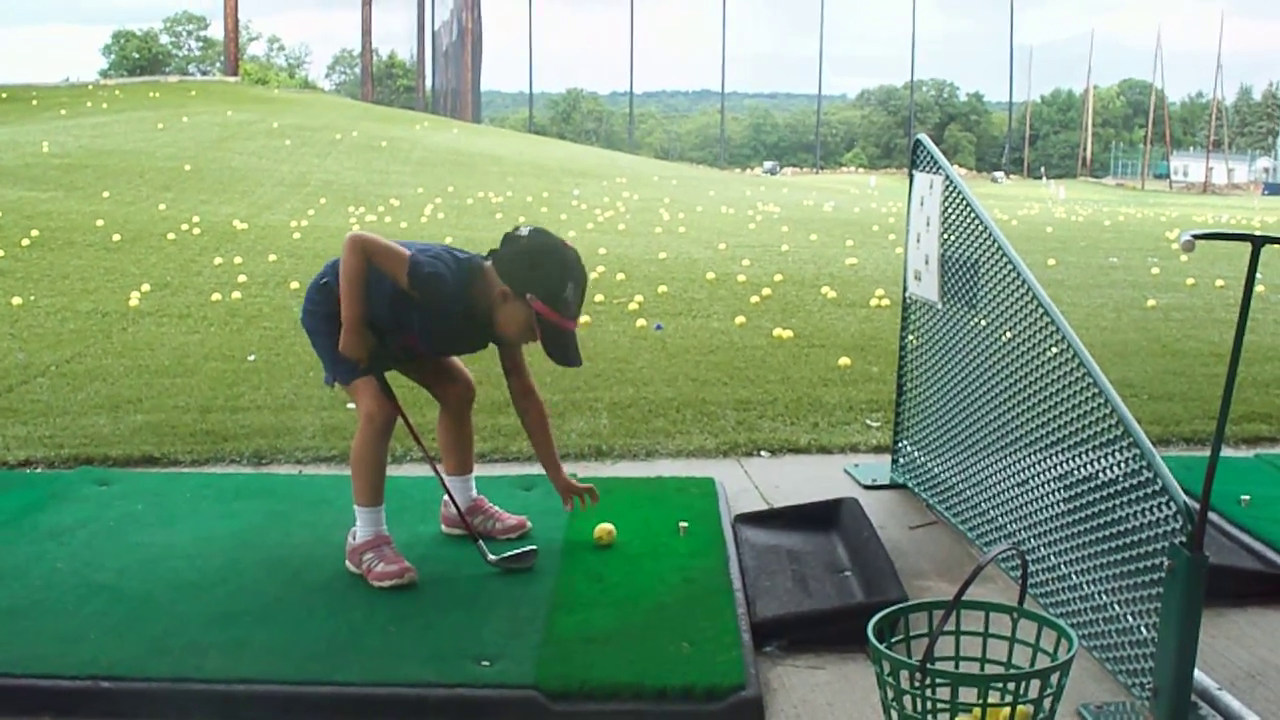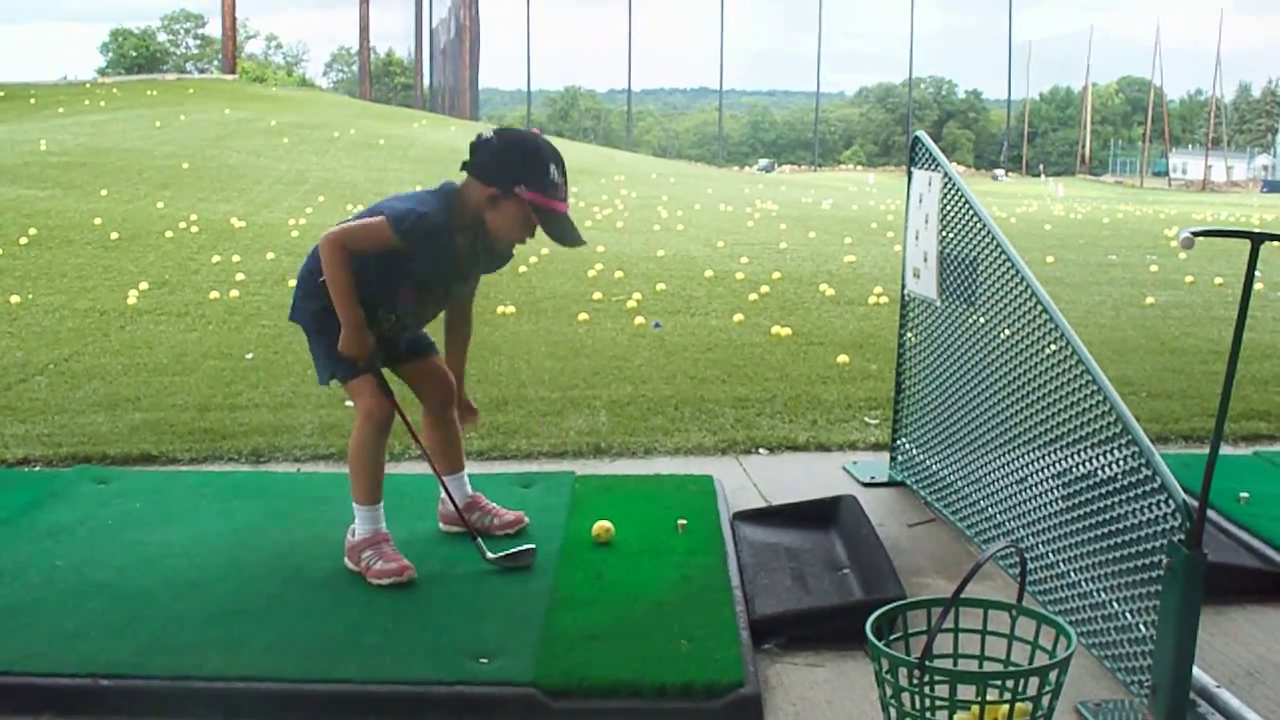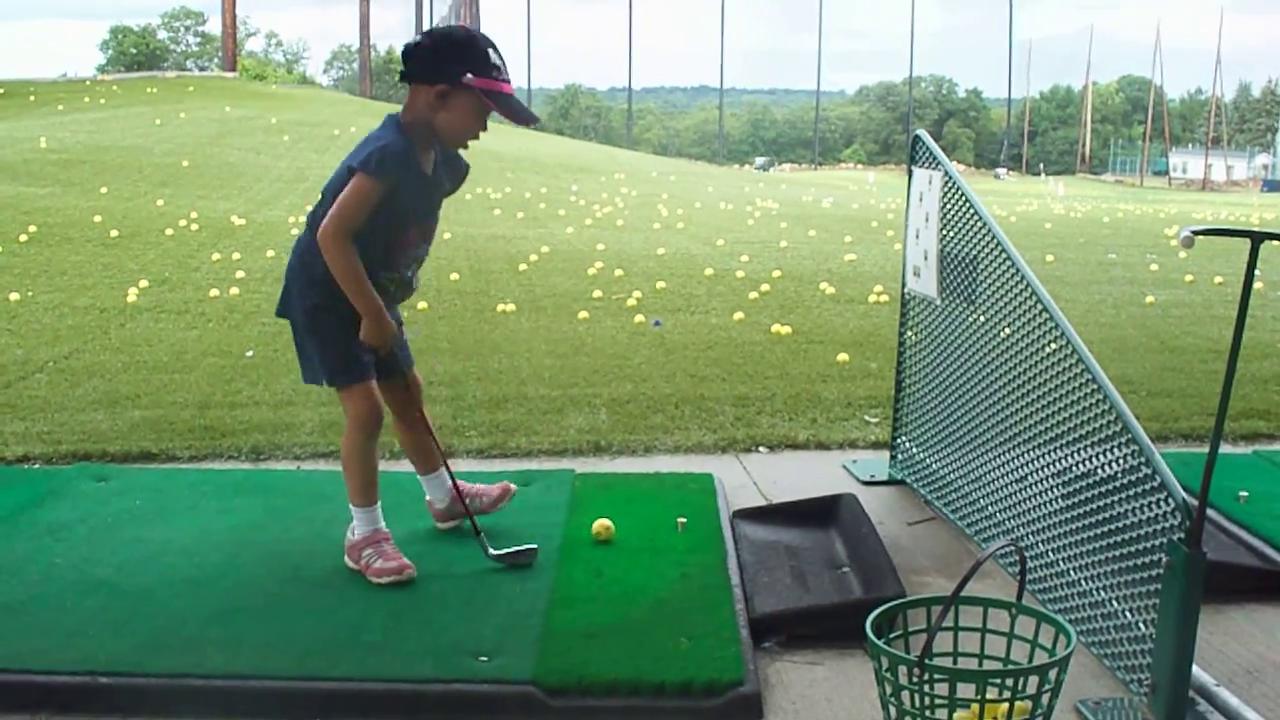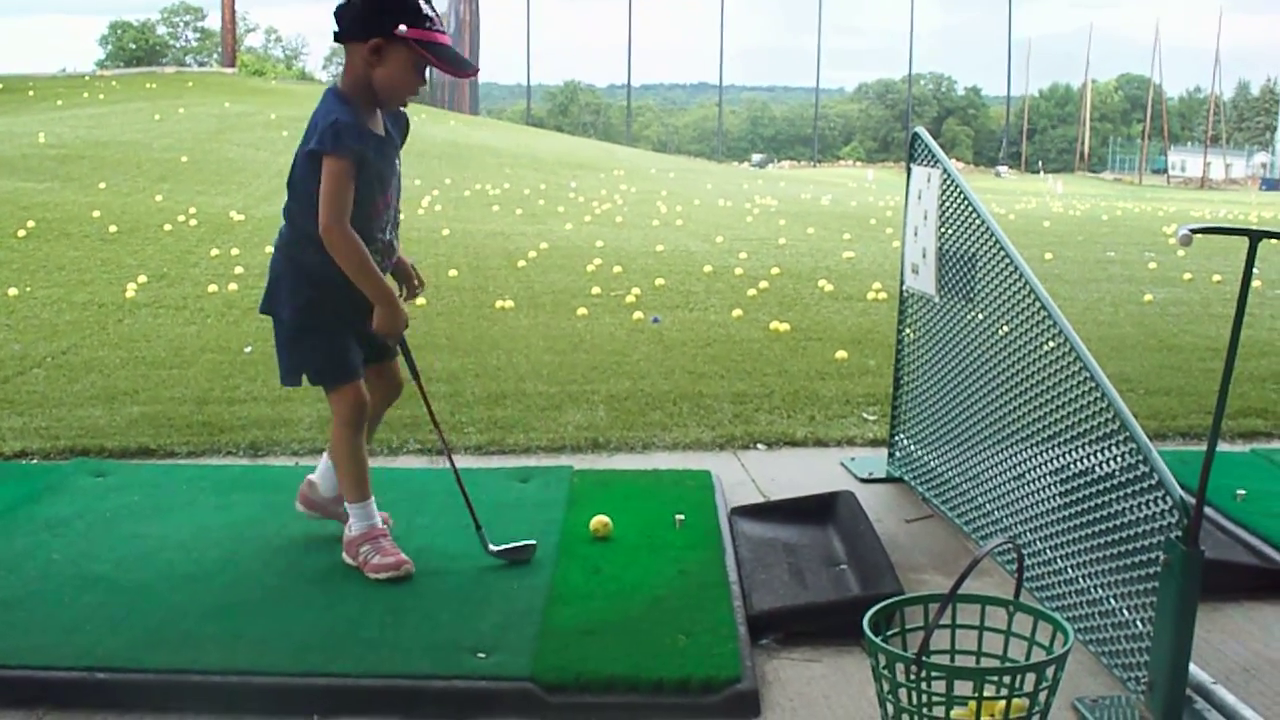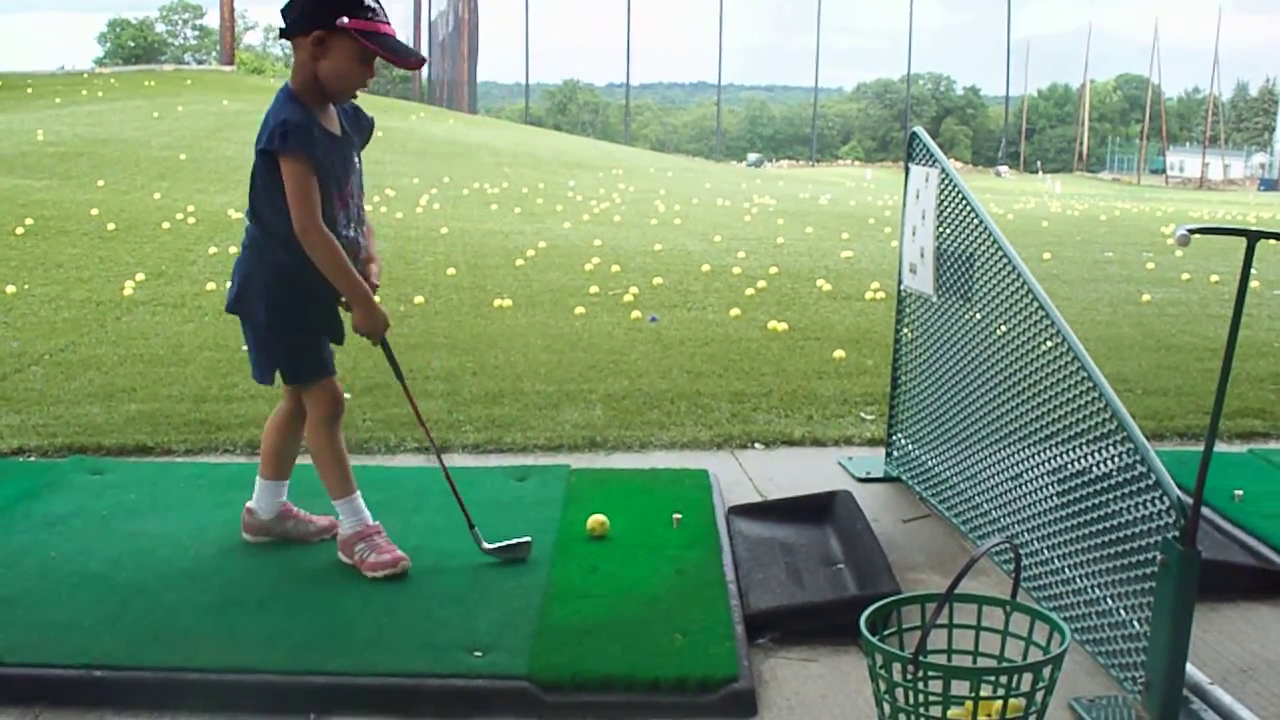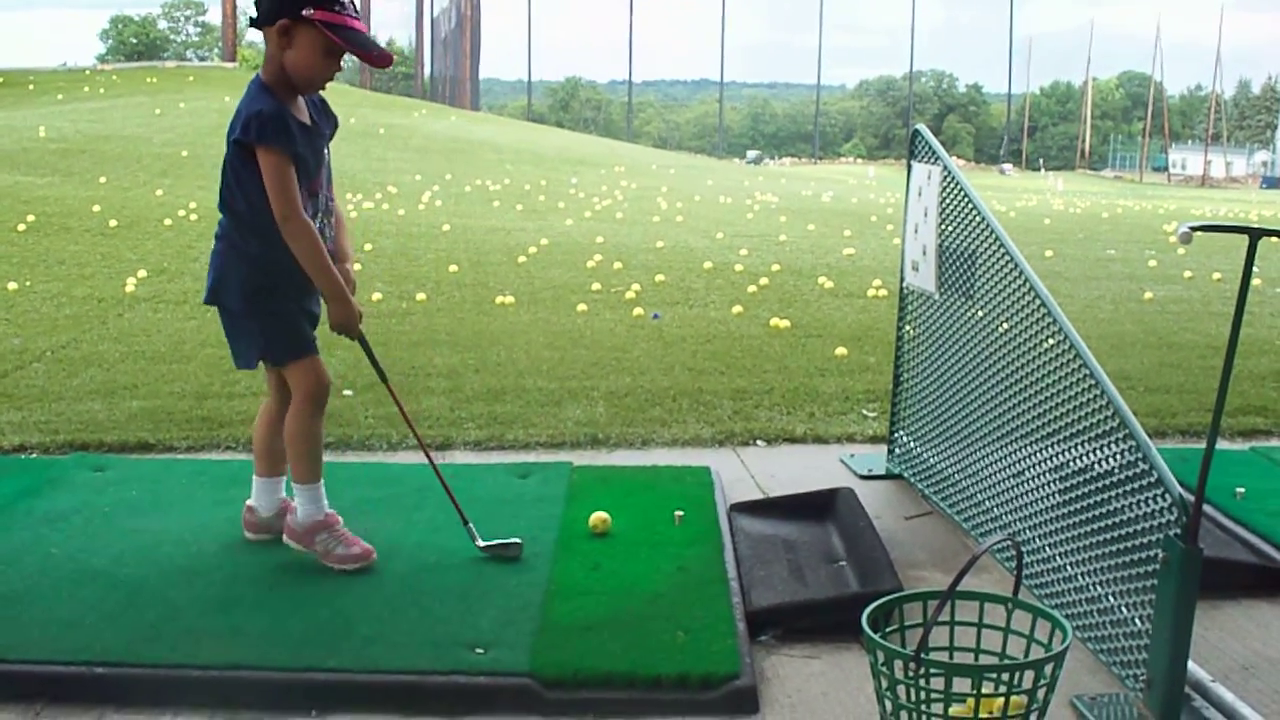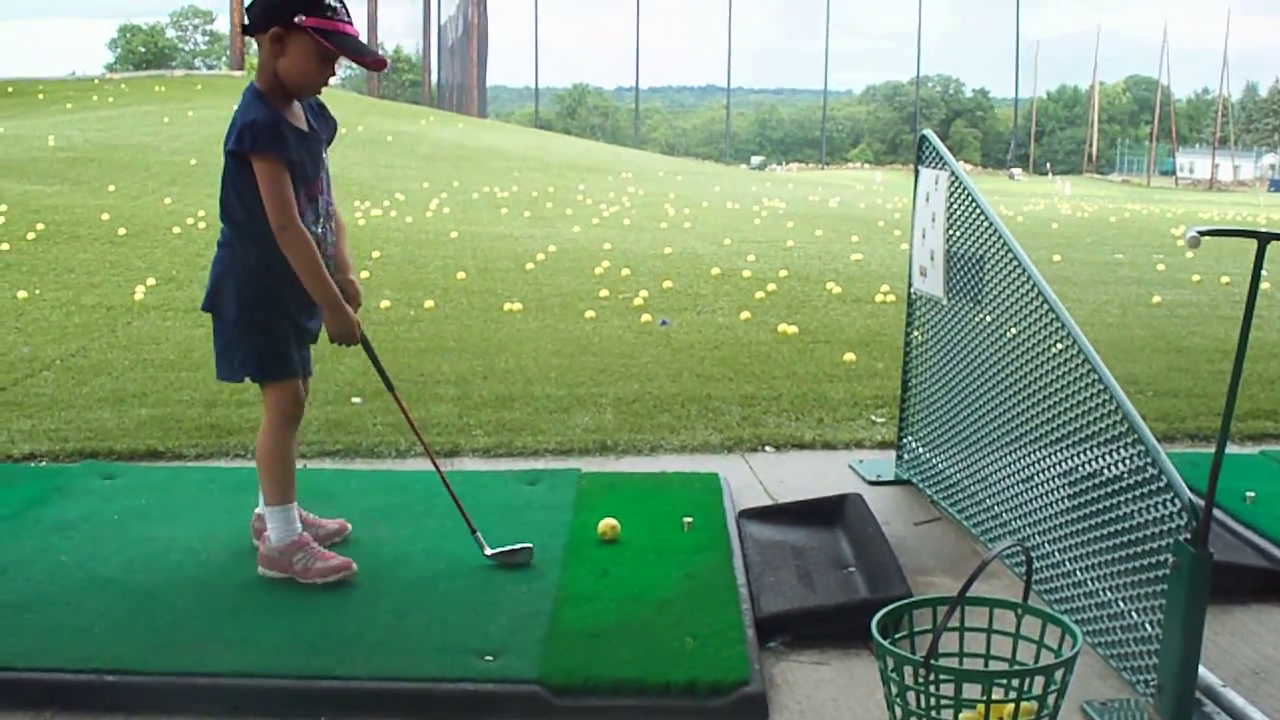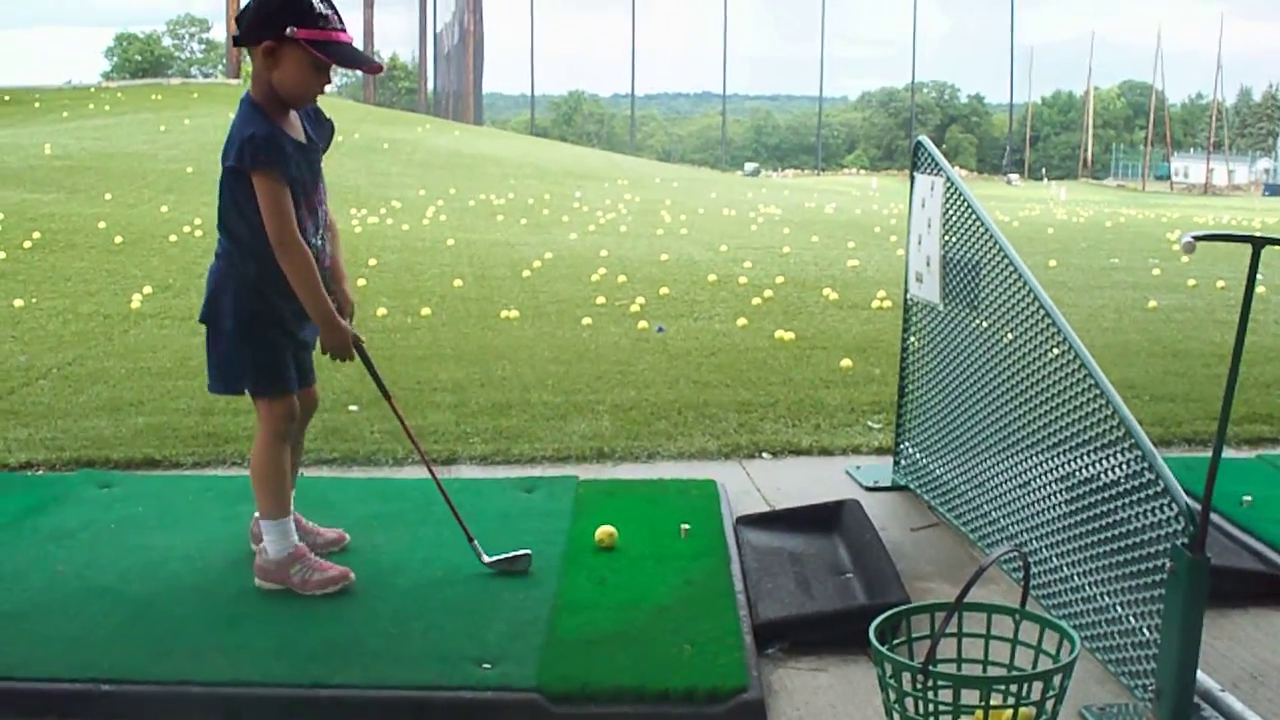
dt=0.2s
person 1, frame 1
left shoulder: (497, 313)
right shoulder: (441, 281)
left elbow: (524, 393)
right elbow: (355, 243)
left wrist: (558, 476)
right wrist: (352, 328)
left hip: (391, 317)
right hip: (336, 308)
left knee: (458, 389)
right knee: (378, 408)
left ankle: (463, 504)
right ankle: (366, 538)
person 1, frame 2
left shoulder: (481, 241)
right shoulder: (424, 221)
left elbow: (458, 312)
right elbow: (332, 242)
left wrist: (459, 388)
right wrist: (353, 327)
left hip: (388, 313)
right hip: (330, 299)
left knee: (439, 389)
right knee: (376, 404)
left ankle: (459, 502)
right ankle: (365, 535)
person 1, frame 3
left shoulder: (439, 161)
right shoulder: (389, 155)
right elbow: (332, 235)
left wrist: (384, 310)
right wrist: (373, 315)
left hip: (372, 292)
right hip: (323, 295)
left knee: (406, 393)
right knee: (366, 406)
left ankle: (443, 497)
right ankle: (365, 534)
person 1, frame 4
left shoulder: (385, 119)
right shoulder: (339, 127)
right elbow: (332, 228)
left wrist: (395, 257)
right wrist: (384, 300)
left hip: (353, 285)
right hip: (313, 290)
left knee: (385, 382)
right knee: (350, 402)
left ankle: (324, 486)
right ankle: (363, 530)
person 1, frame 5
left shoulder: (345, 118)
right shoulder: (291, 125)
left elbow: (350, 200)
right elbow: (308, 227)
left wrist: (368, 257)
right wrist: (362, 300)
left hip: (310, 286)
right hip: (280, 288)
left knee: (303, 398)
right knee: (324, 399)
left ankle: (265, 509)
right ankle: (356, 527)
person 1, frame 6
left shoulder: (311, 109)
right shoulder: (264, 116)
left elbow: (325, 196)
right elbow: (289, 218)
left wrist: (343, 259)
right wrist: (337, 295)
left hip: (286, 275)
right hip: (255, 277)
left knee: (285, 390)
right knee: (311, 385)
left ankle: (265, 506)
right ankle: (310, 516)
person 1, frame 7
left shoulder: (309, 114)
right shoulder: (259, 124)
left elbow: (324, 201)
right elbow: (286, 227)
left wrist: (344, 270)
right wrist: (333, 305)
left hip: (290, 286)
right hip: (256, 289)
left knee: (283, 401)
right knee: (287, 402)
left ankle: (273, 514)
right ankle: (281, 541)
person 1, frame 8
left shoulder: (306, 122)
right shoulder: (258, 138)
left elbow: (318, 212)
right elbow: (285, 241)
left wrist: (337, 283)
right wrist: (328, 320)
left hip: (287, 296)
right hip: (253, 301)
left knee: (302, 405)
right knee: (278, 416)
left ankle: (274, 518)
right ankle: (277, 553)
